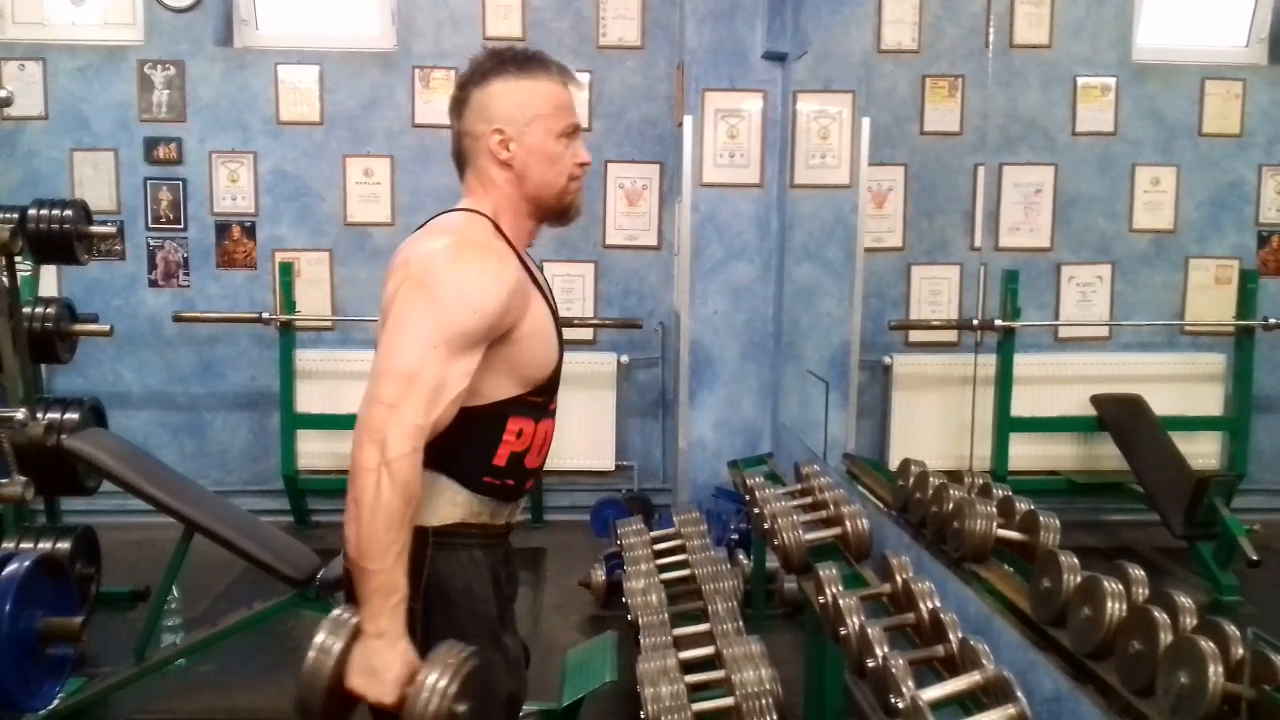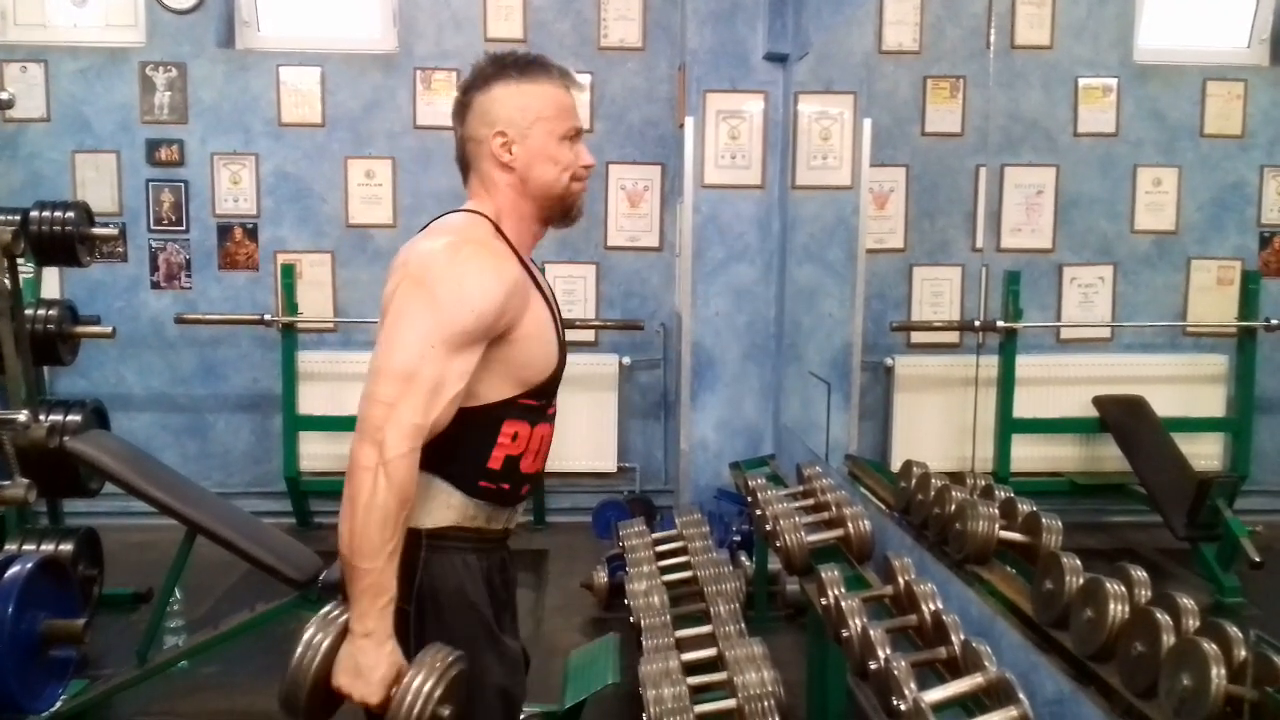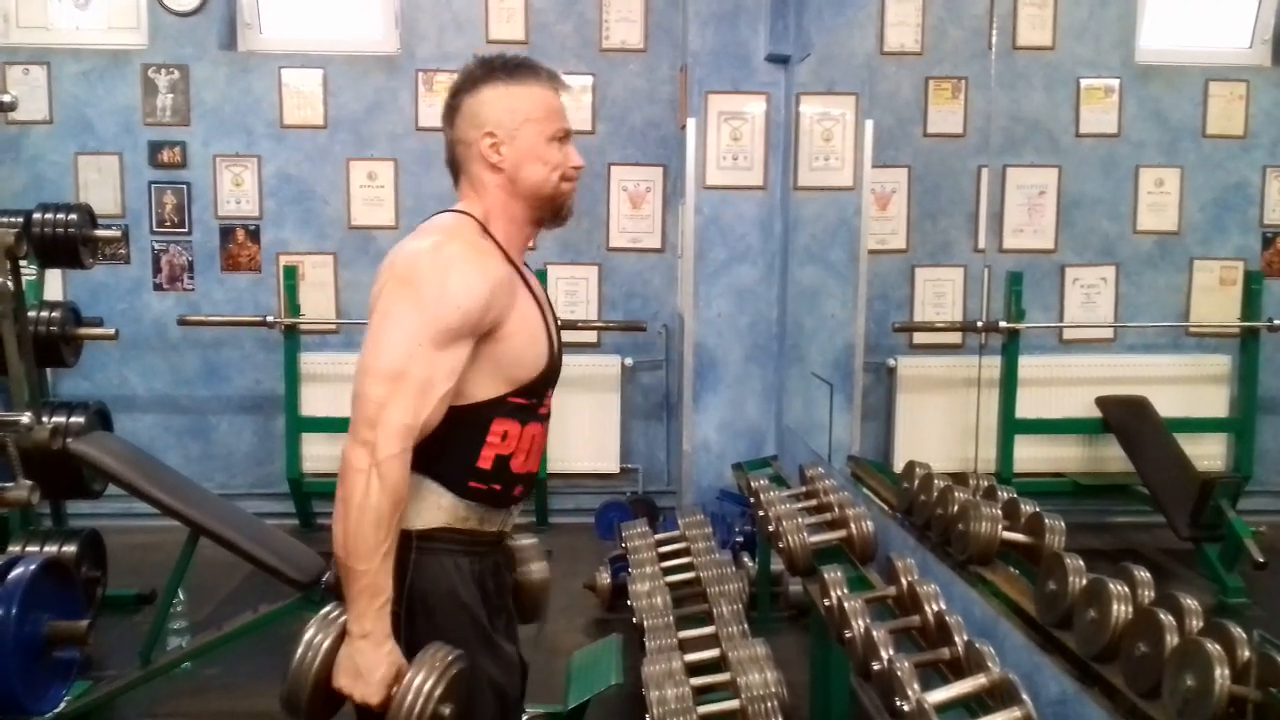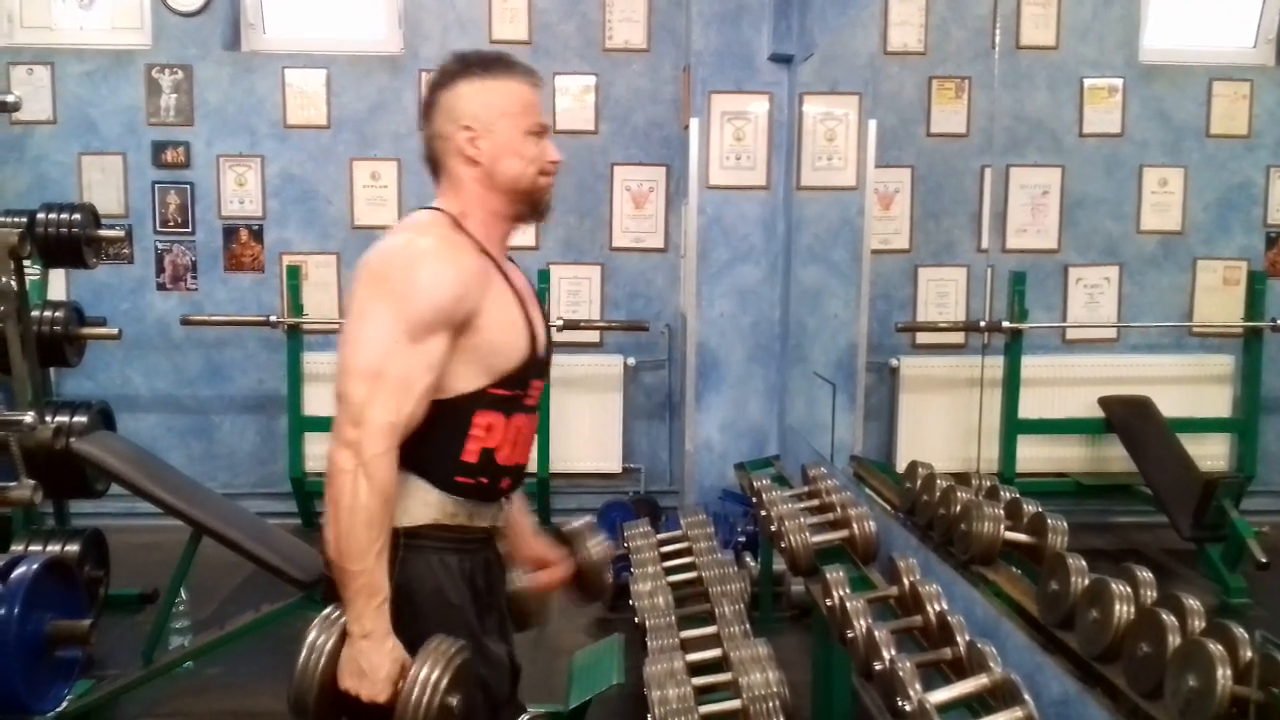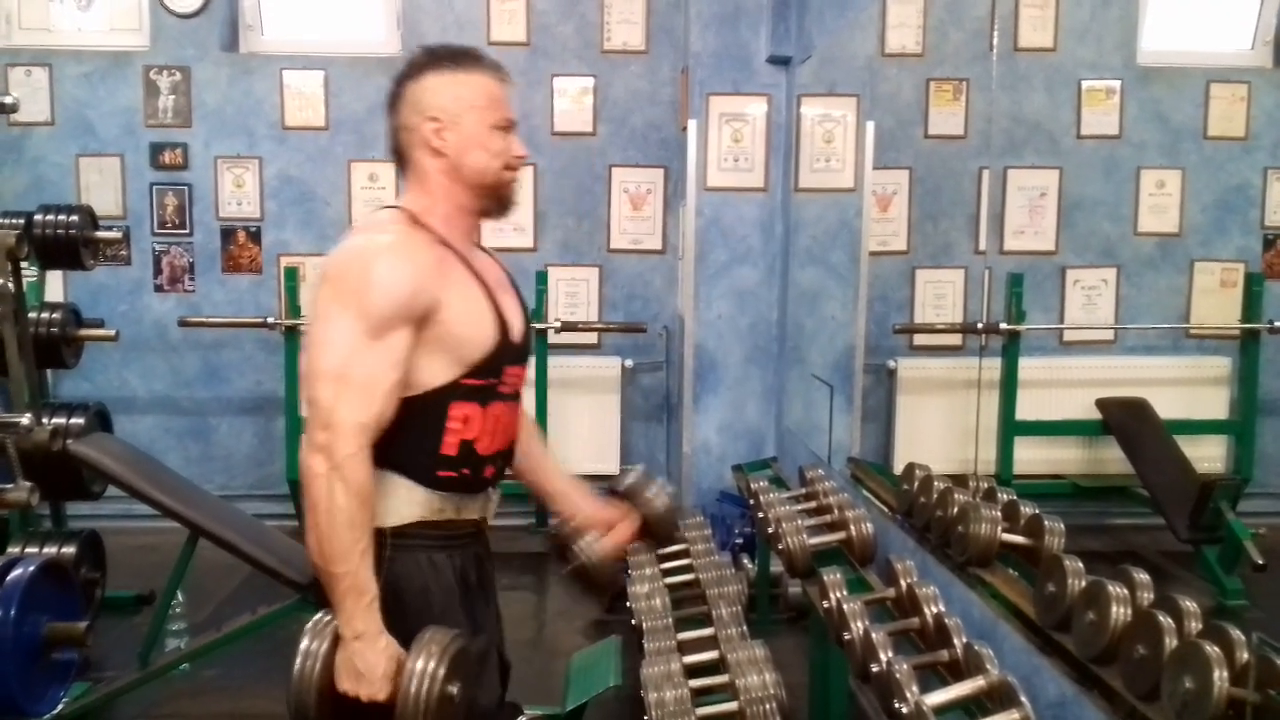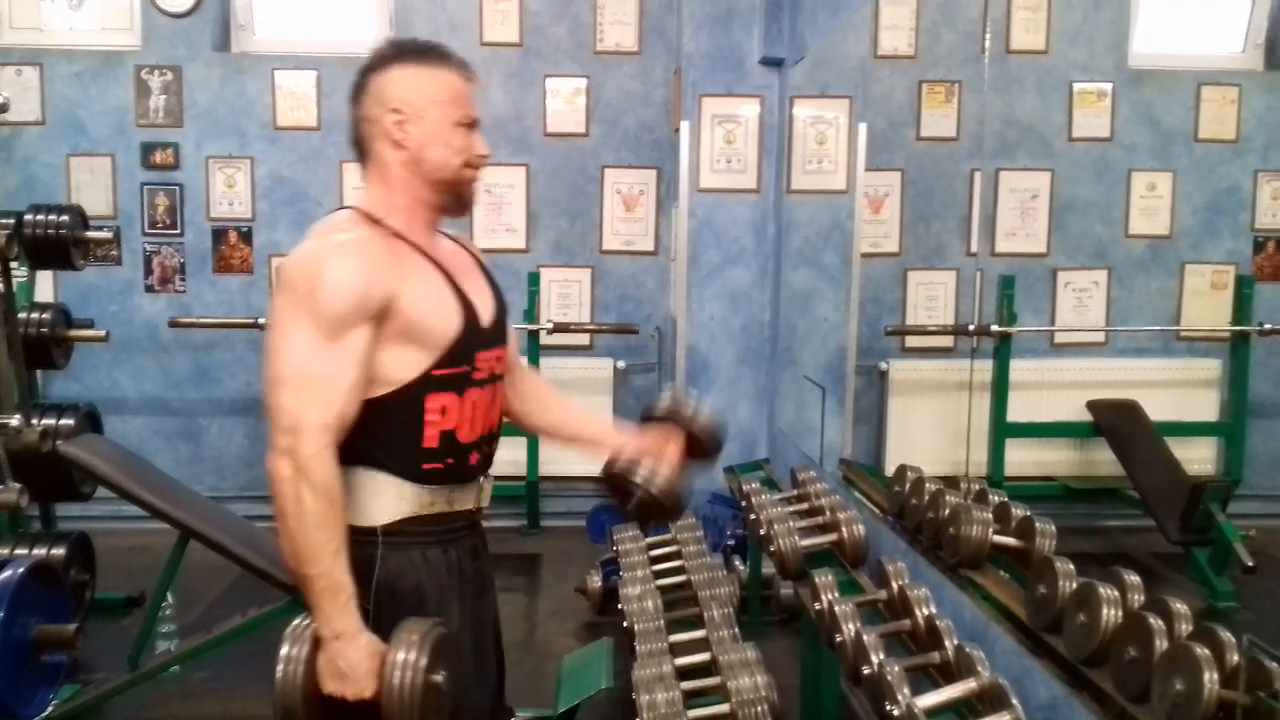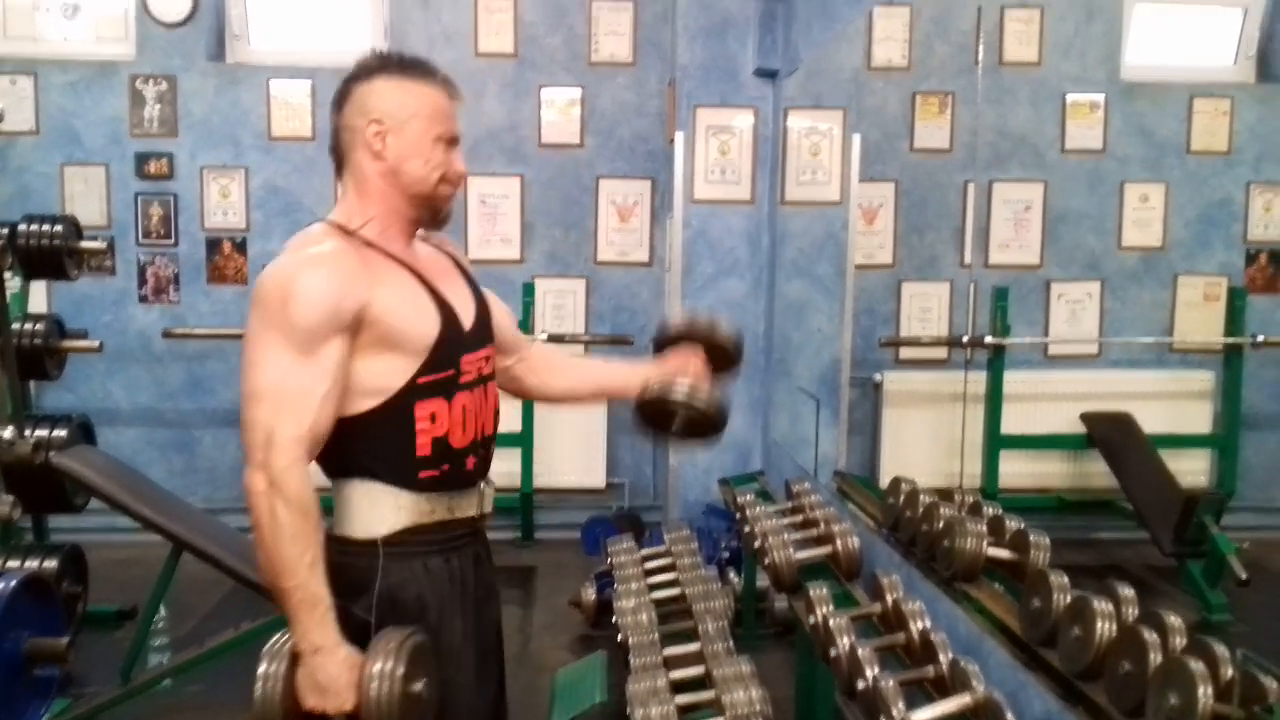
dt=0.1s
person 1, frame 1
left shoulder: (490, 255)
right shoulder: (466, 262)
right elbow: (386, 446)
right wrist: (386, 632)
left hip: (464, 556)
right hip: (436, 566)
person 1, frame 2
left shoulder: (504, 266)
right shoulder: (466, 265)
right elbow: (384, 446)
right wrist: (371, 631)
left hip: (471, 561)
right hip: (427, 570)
person 1, frame 3
left shoulder: (499, 267)
right shoulder: (451, 263)
right elbow: (377, 447)
right wrist: (368, 631)
left hip: (470, 564)
right hip: (421, 572)
person 1, frame 4
left shoulder: (491, 267)
right shoulder: (427, 265)
right elbow: (364, 446)
left wrist: (521, 535)
right wrist: (372, 630)
left hip: (466, 560)
right hip: (407, 571)
person 1, frame 5
left shoulder: (475, 263)
right shoulder: (385, 260)
right elbow: (332, 450)
left wrist: (581, 505)
right wrist: (361, 628)
left hip: (460, 557)
right hip: (402, 571)
person 1, frame 6
left shoulder: (452, 255)
right shoulder: (344, 259)
left elbow: (508, 382)
right elbow: (297, 453)
left wrist: (622, 440)
right wrist: (341, 627)
left hip: (455, 552)
right hip: (388, 568)
person 1, frame 7
left shoulder: (436, 262)
right shoulder: (318, 273)
left elbow: (525, 361)
right elbow: (274, 468)
left wrist: (650, 375)
right wrist: (318, 642)
left hip: (462, 560)
right hip: (390, 580)
